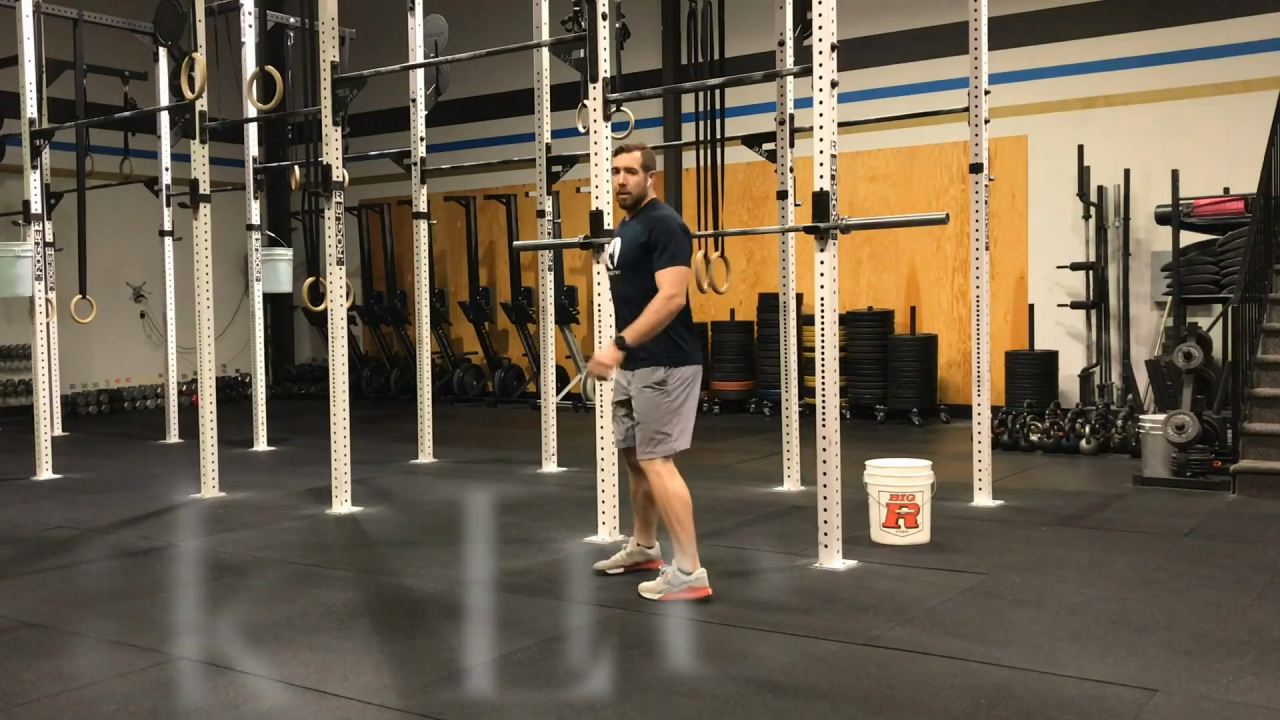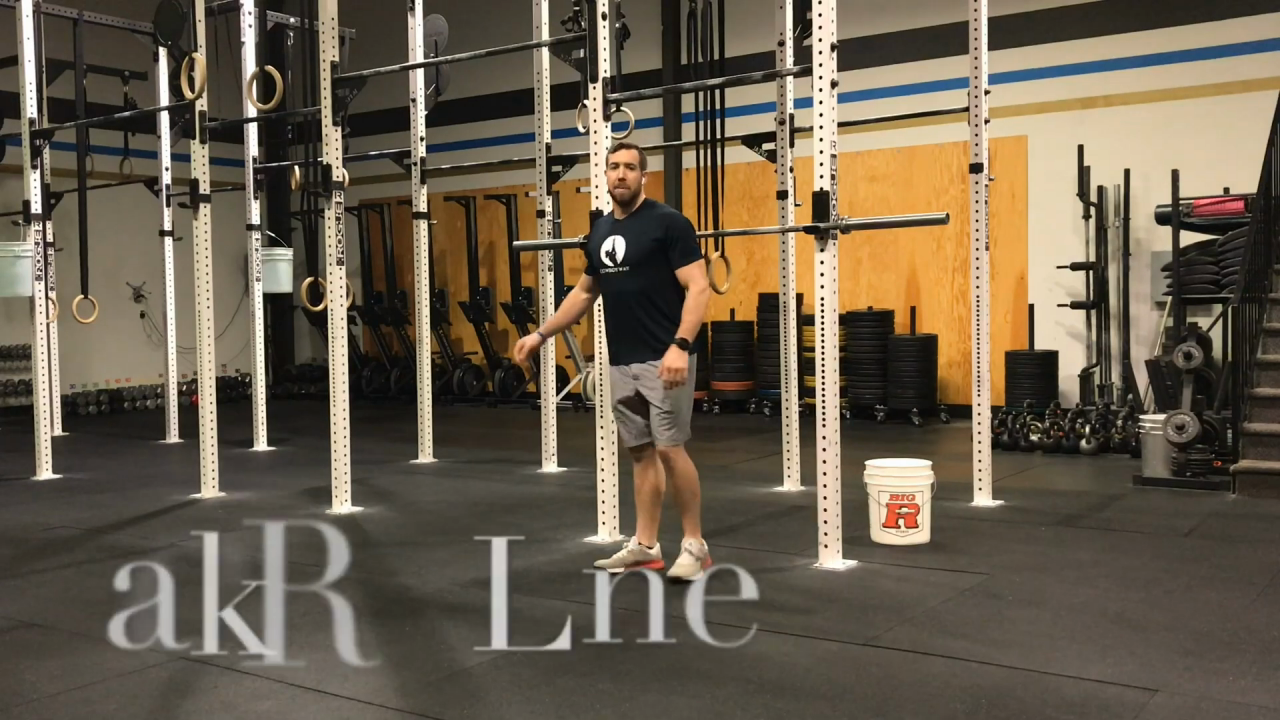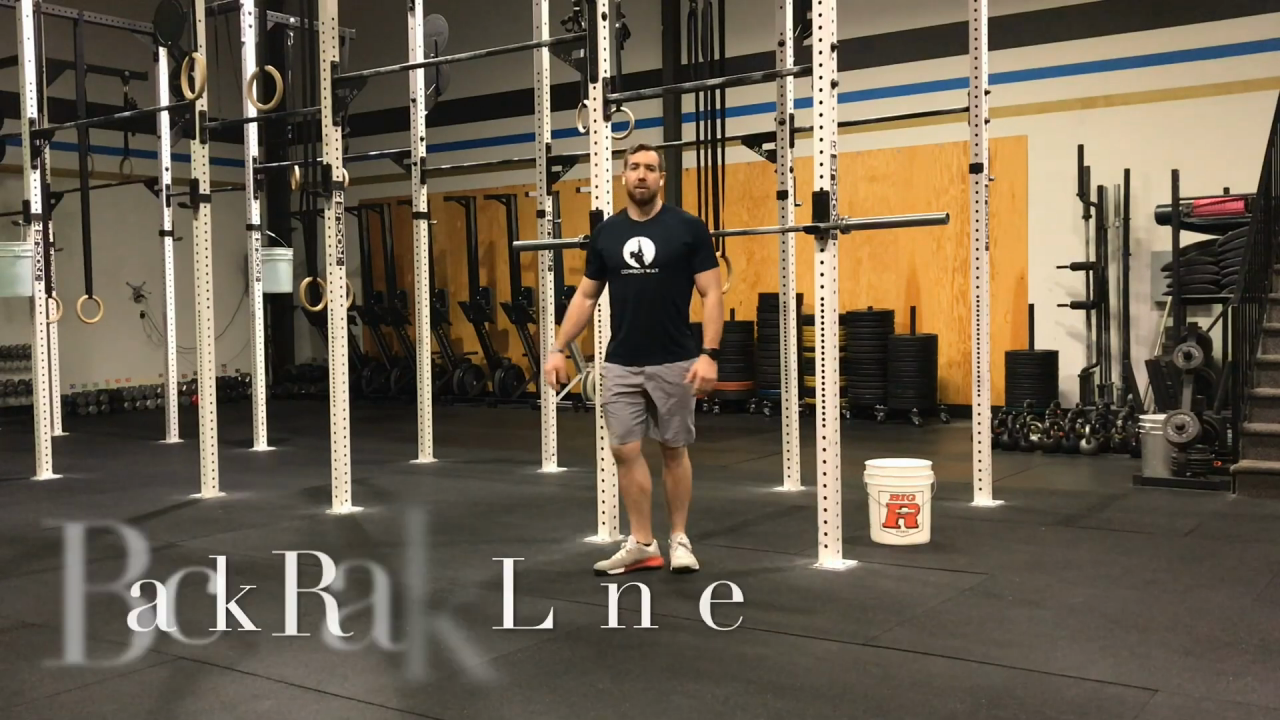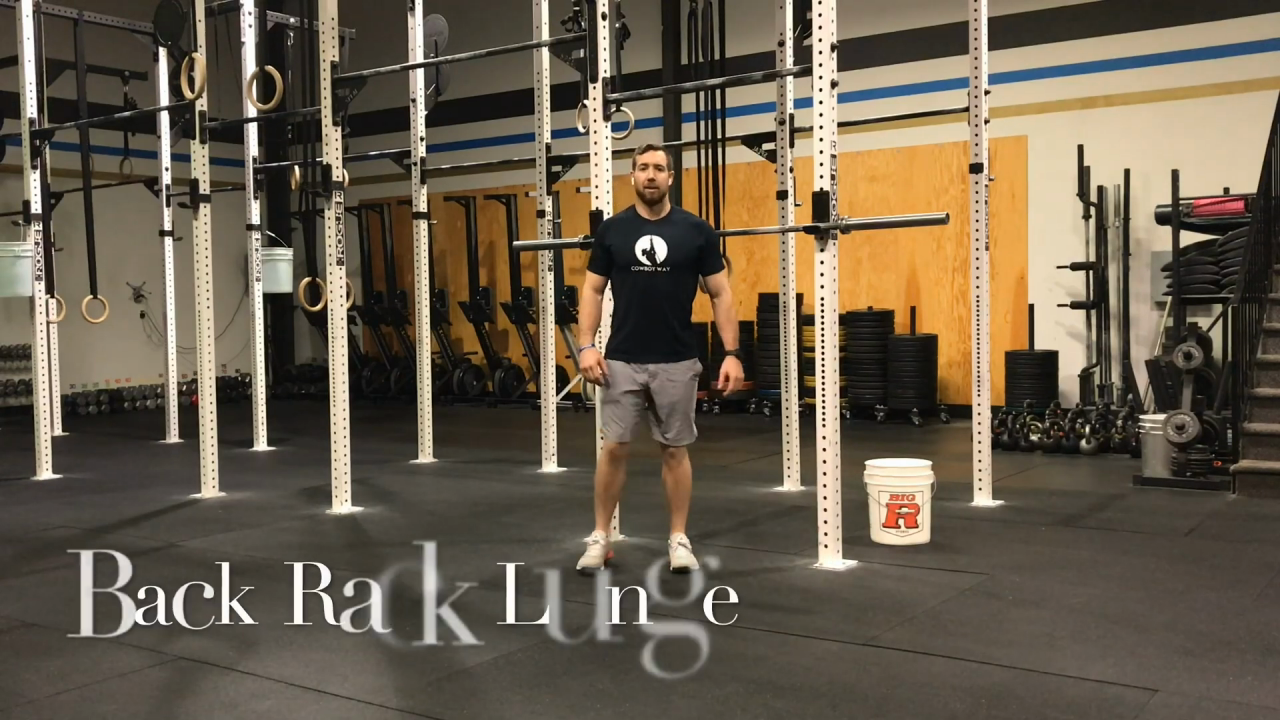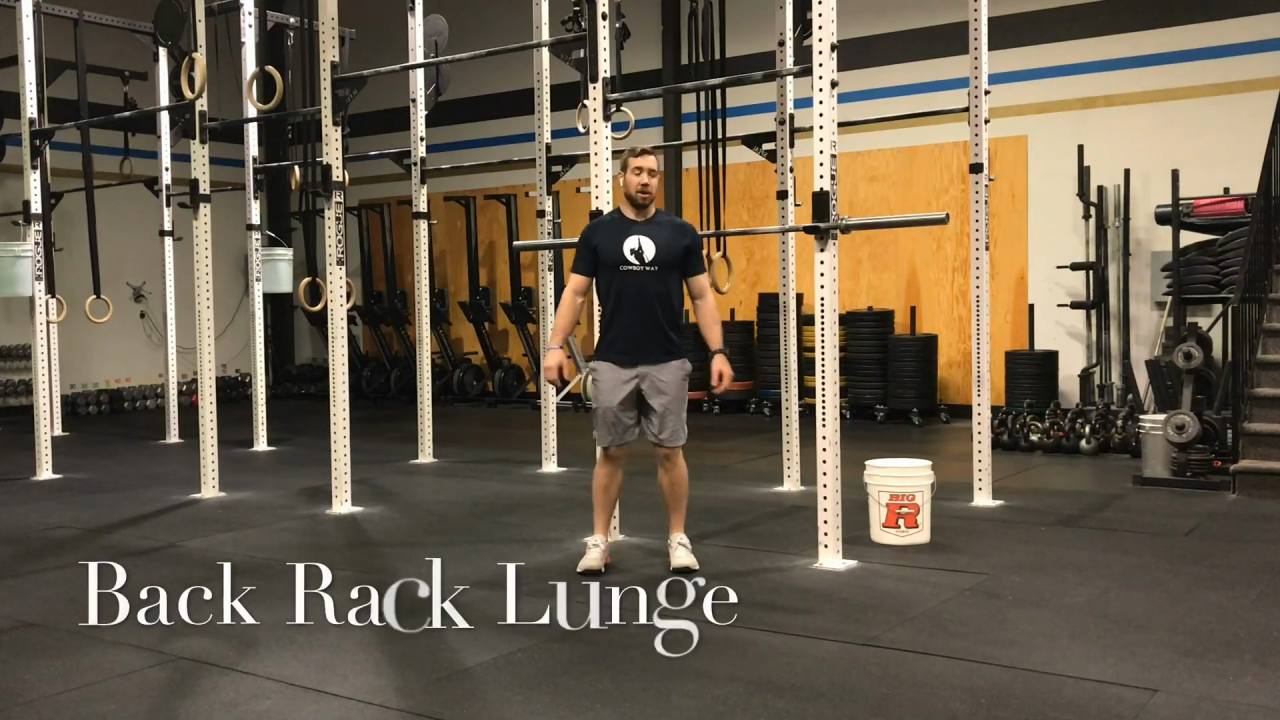
dt=0.3s
person 1, frame 1
left shoulder: (663, 224)
right shoulder: (625, 229)
left elbow: (670, 296)
left wrist: (621, 344)
right wrist: (621, 347)
left hip: (663, 364)
right hip: (638, 364)
left knee: (656, 462)
right knee: (634, 457)
left ankle: (688, 571)
right ankle: (643, 546)
person 1, frame 2
left shoulder: (668, 223)
right shoulder: (601, 230)
left elbow: (698, 289)
right elbow: (584, 292)
left wrist: (681, 345)
right wrist: (541, 334)
left hip: (661, 357)
right hip: (622, 361)
left knee: (669, 450)
right knee: (641, 452)
left ankle: (694, 543)
right ankle: (645, 545)
person 1, frame 3
left shoulder: (688, 228)
right shoulder: (606, 233)
left elbow: (711, 292)
right elbow: (586, 296)
left wrist: (708, 353)
right wrist: (558, 349)
left hip: (674, 363)
right hip: (621, 363)
left knee: (674, 449)
right knee: (626, 450)
left ankle: (678, 538)
right ankle: (642, 544)
person 1, frame 4
left shoulder: (696, 231)
right shoulder: (612, 230)
left elbow: (721, 295)
right elbow: (592, 291)
left wrist: (732, 353)
right wrist: (587, 345)
left hip: (677, 362)
right hip: (622, 360)
left knee: (674, 450)
right knee: (613, 448)
left ankle: (678, 538)
right ankle: (600, 536)
person 1, frame 5
left shoulder: (681, 232)
right shoulder: (598, 232)
left elbow: (703, 296)
right elbow: (575, 293)
left wrist: (718, 351)
right wrist: (556, 346)
left hip: (667, 363)
right hip: (612, 363)
left knee: (669, 450)
right knee: (611, 451)
left ankle: (678, 539)
right ankle: (599, 540)
